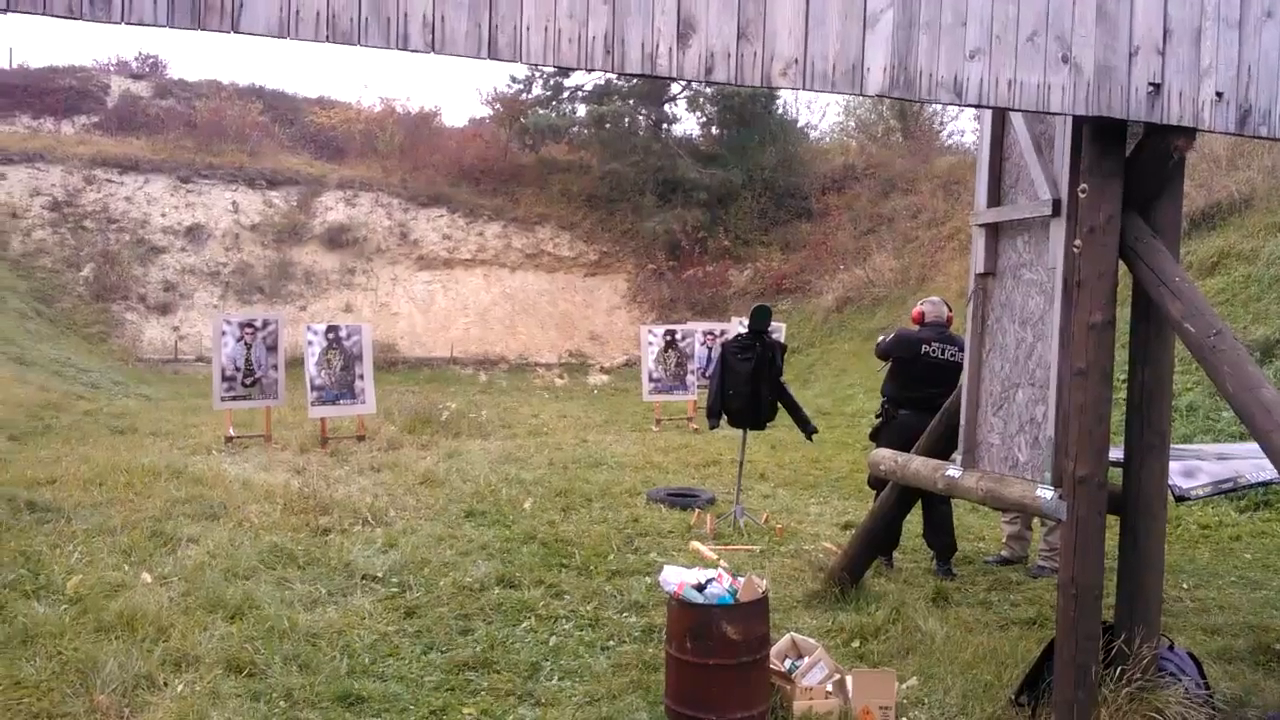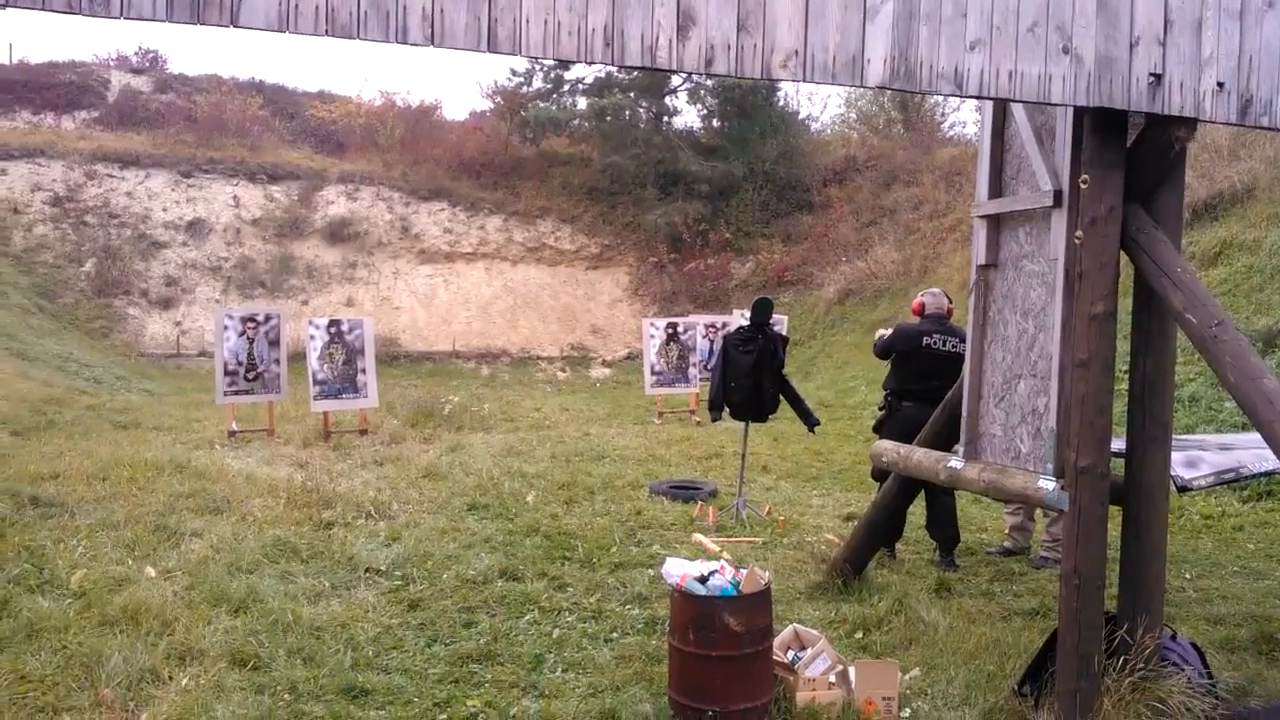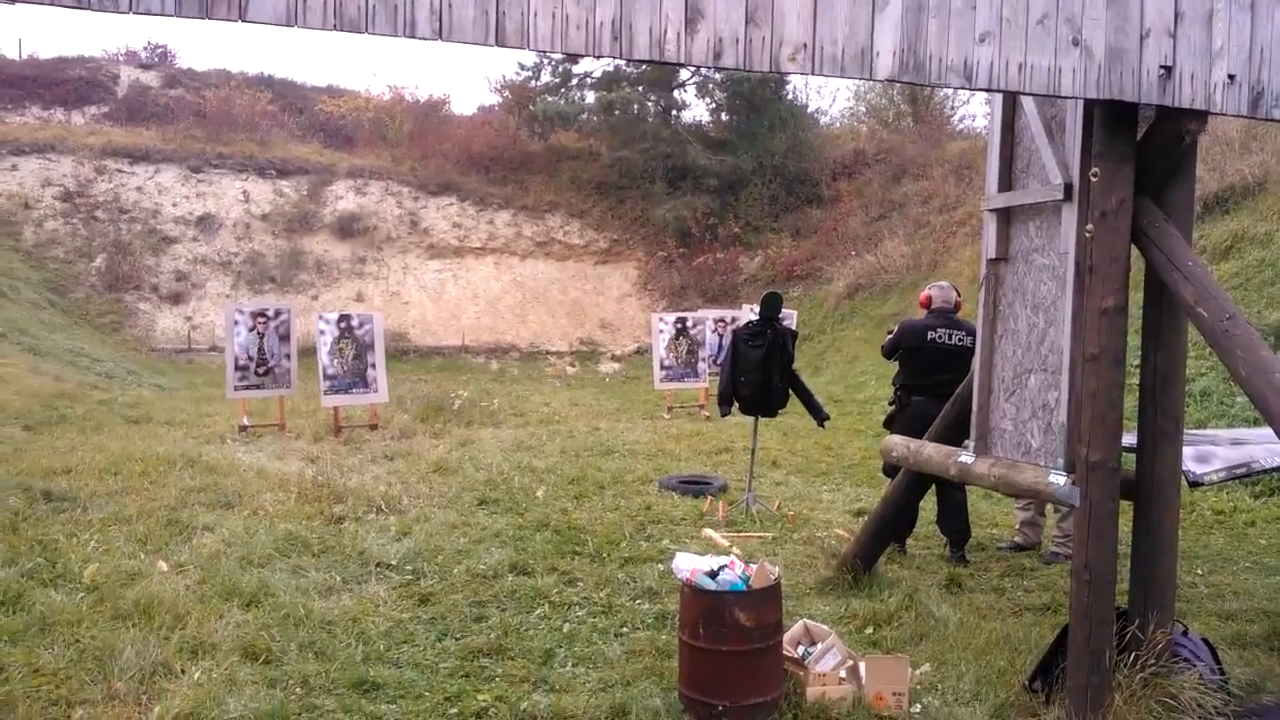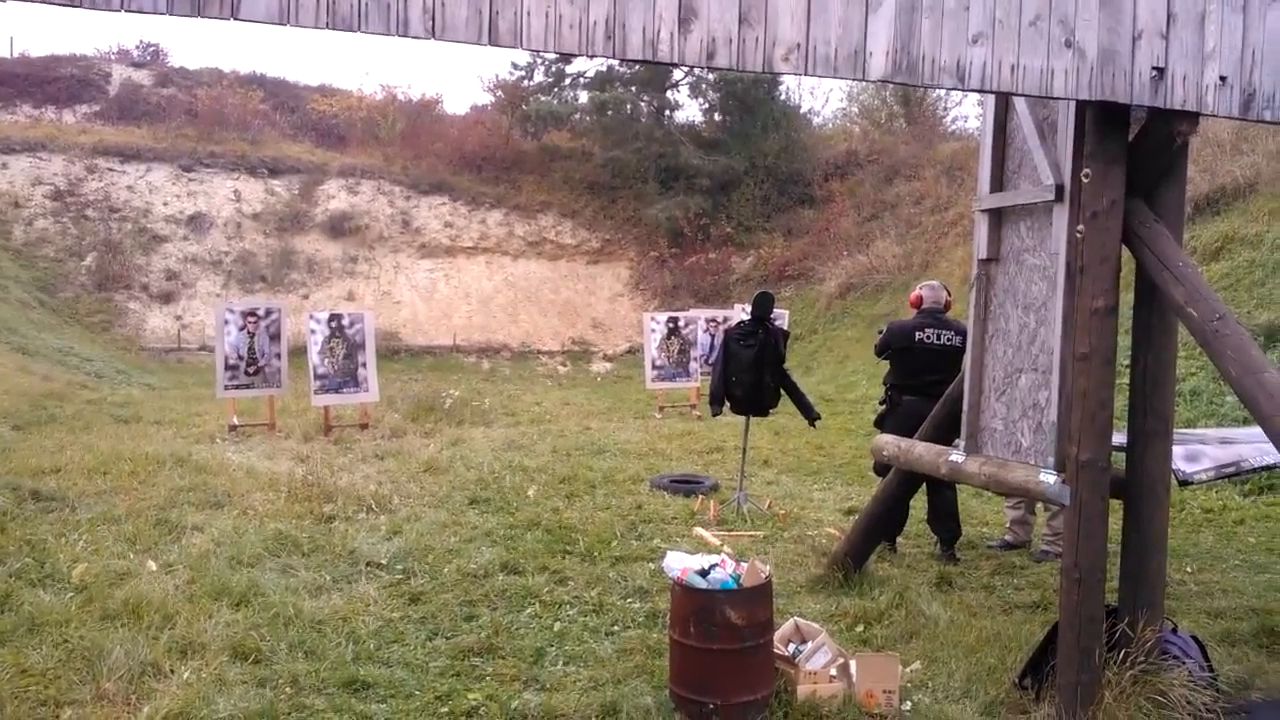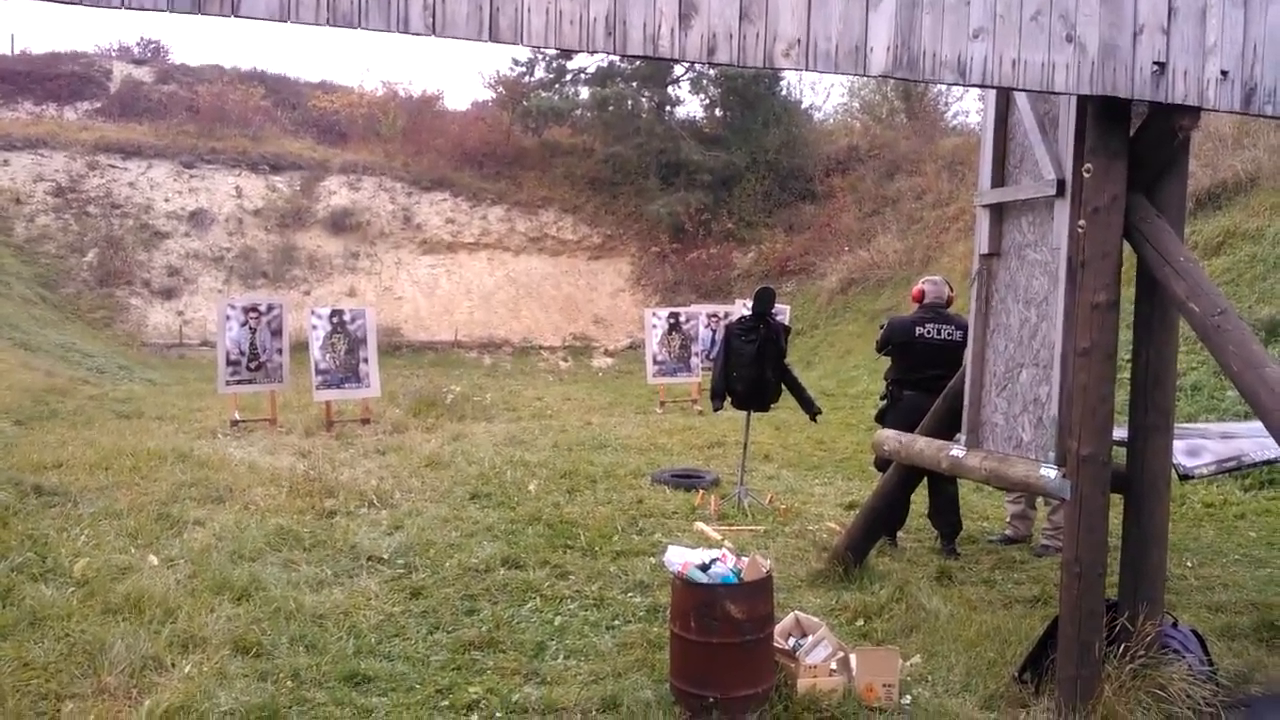
dt=0.3s
person 1, frame 1
left shoulder: (906, 339)
right shoulder: (960, 347)
left elbow: (881, 351)
right elbow: (952, 376)
left wrist: (884, 340)
left hip: (901, 422)
left knee: (889, 487)
right knee: (937, 492)
left ankle: (883, 552)
right ankle: (943, 560)
person 1, frame 2
left shoulder: (907, 332)
right shoulder: (961, 338)
left elbow: (881, 351)
right elbow: (952, 367)
left wrist: (882, 336)
left hip: (905, 415)
right knee: (941, 484)
left ankle: (886, 544)
right ankle: (946, 551)
person 1, frame 3
left shoulder: (912, 328)
right shoulder: (970, 332)
left elbow: (888, 352)
right elbow: (968, 364)
left wrist: (893, 336)
left hip: (915, 409)
right knee: (952, 479)
left ankle: (897, 539)
right ankle: (957, 546)
person 1, frame 4
left shoulder: (900, 329)
right shoulder: (960, 332)
left elbow: (880, 351)
right elbow: (961, 365)
left wrist: (888, 335)
left hip: (905, 409)
right knee: (942, 477)
left ankle: (887, 538)
right ankle: (947, 545)
person 1, frame 5
left shoulder: (901, 324)
right shoulder: (962, 327)
left elbow: (881, 348)
right elbow: (966, 361)
left hip: (906, 404)
right knee: (943, 473)
left ankle: (888, 532)
right ankle: (948, 539)
